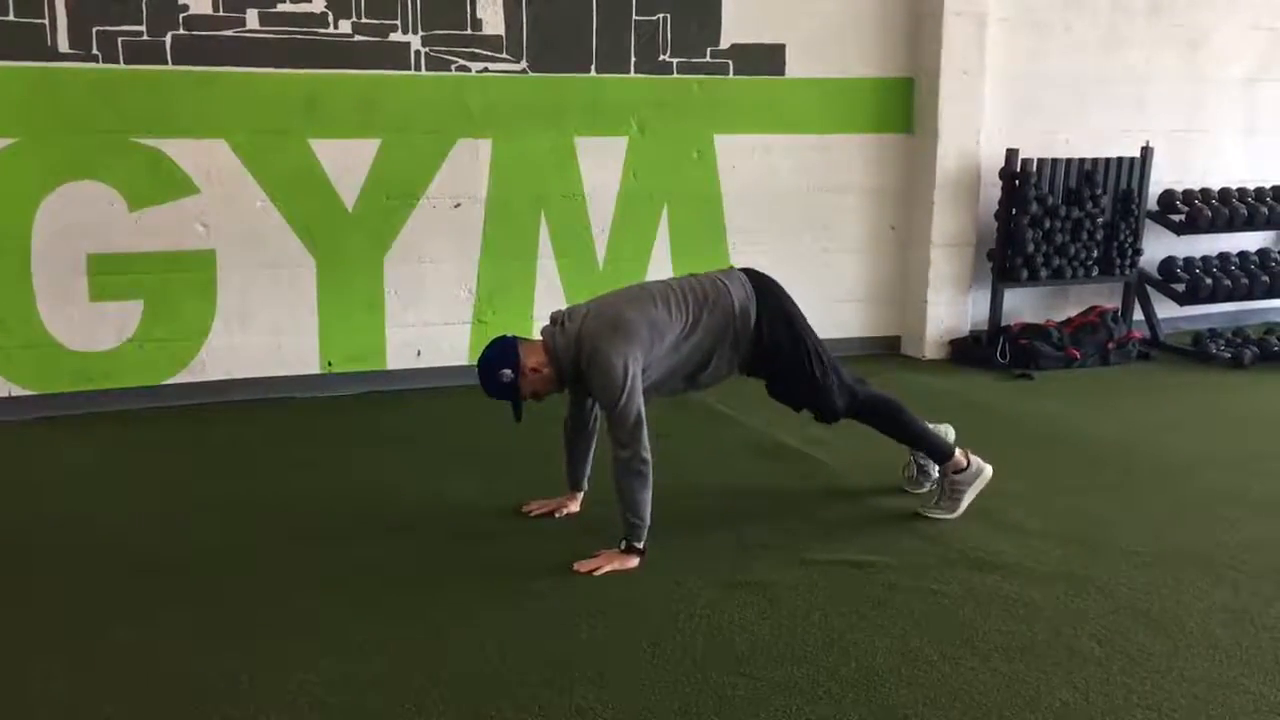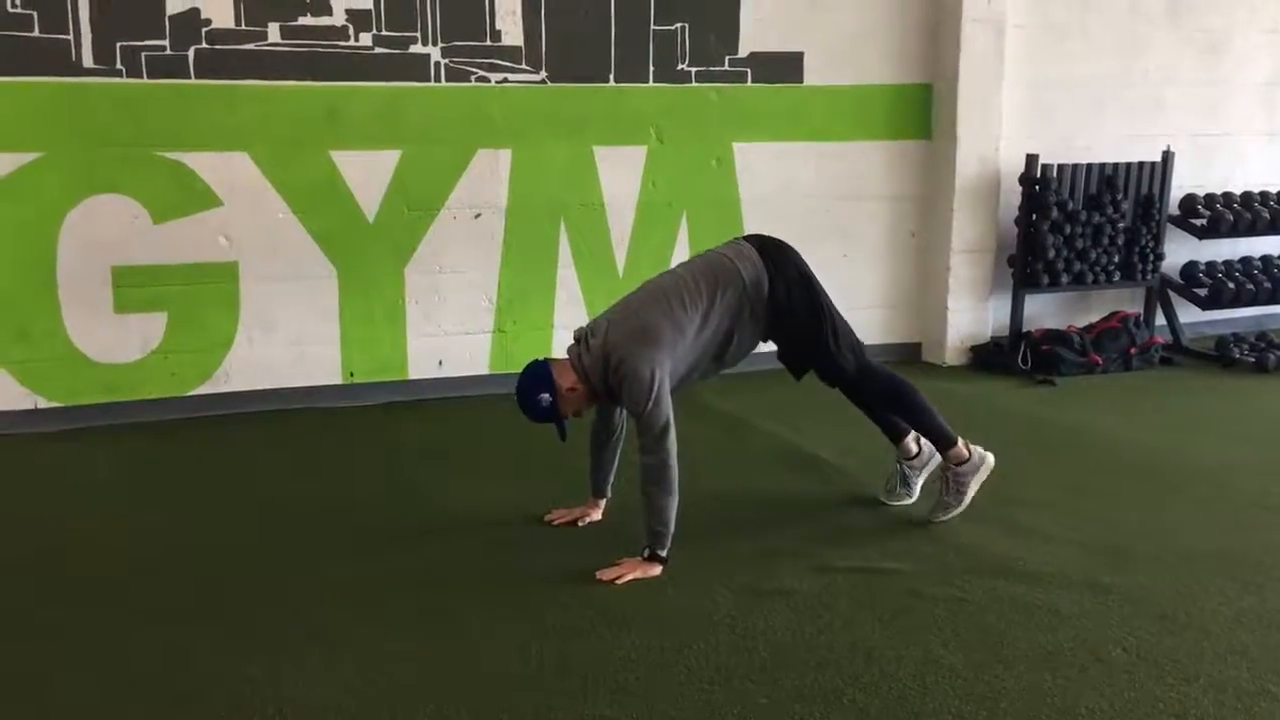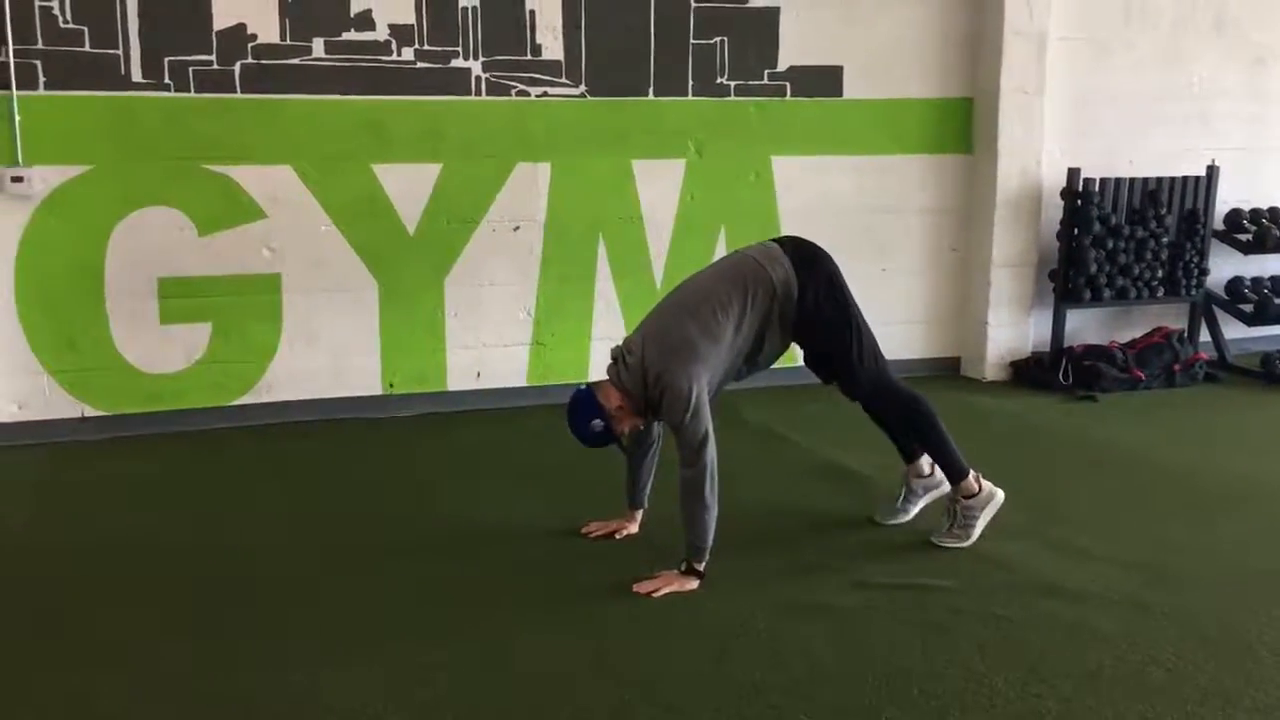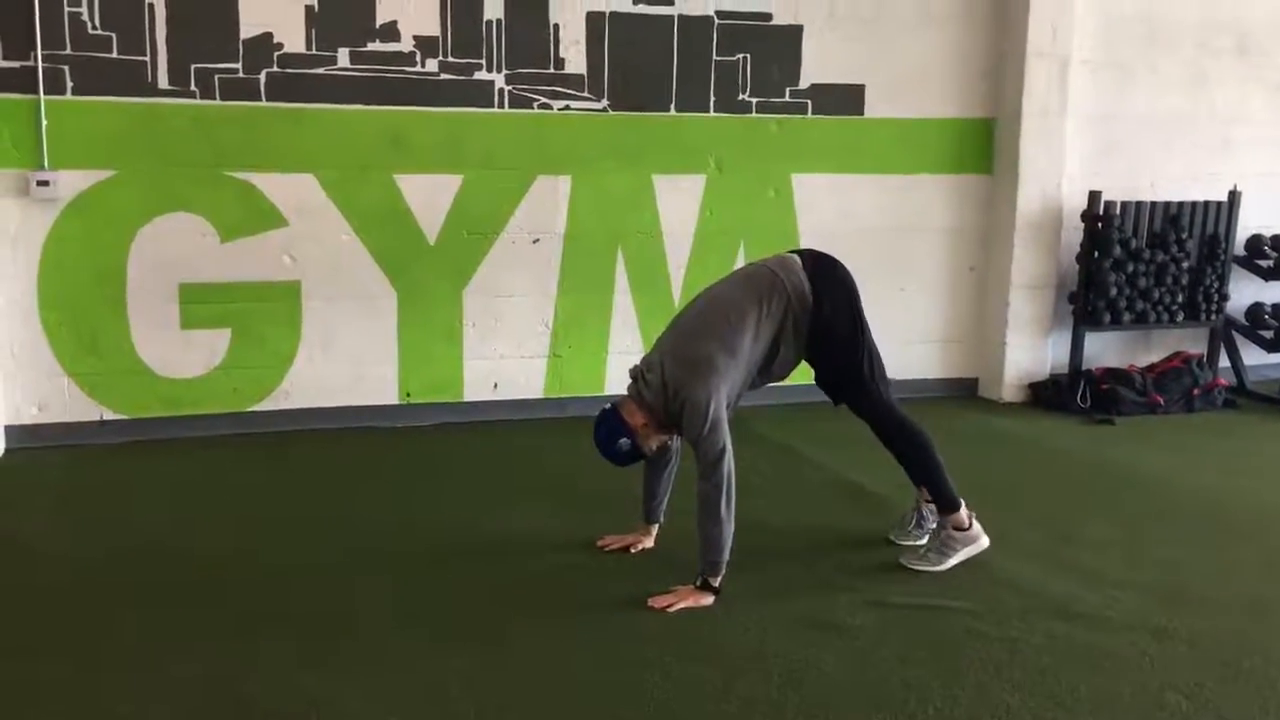
dt=0.5s
person 1, frame 1
left shoulder: (603, 353)
right shoulder: (570, 340)
left elbow: (631, 447)
right elbow: (582, 415)
left wrist: (633, 547)
right wrist: (574, 493)
left hip: (754, 315)
right hip: (735, 306)
left knee: (843, 397)
right knee: (834, 392)
left ankle: (960, 464)
right ankle: (928, 439)
person 1, frame 2
left shoulder: (632, 364)
right shoulder: (594, 354)
left elbow: (658, 454)
right elbow: (608, 423)
left wrist: (655, 556)
right wrist: (596, 501)
left hip: (769, 280)
right hip: (750, 272)
left knee: (854, 369)
right knee: (838, 369)
left ankle: (961, 457)
right ankle: (913, 453)
person 1, frame 3
left shoulder: (674, 380)
right shoulder: (633, 364)
left elbow: (698, 467)
right elbow: (646, 437)
left wrist: (693, 570)
right wrist: (633, 515)
left hip: (800, 279)
right hip: (780, 273)
left knee: (874, 385)
right knee: (861, 384)
left ankle: (971, 490)
right ankle: (923, 470)
person 1, frame 4
left shoulder: (694, 395)
right shoulder: (652, 383)
left elbow: (716, 482)
right elbow: (663, 452)
left wrist: (708, 585)
right wrist: (649, 529)
left hip: (817, 289)
right hip: (794, 286)
left knee: (875, 406)
right knee: (865, 403)
left ankle: (960, 524)
right ankle: (931, 501)
